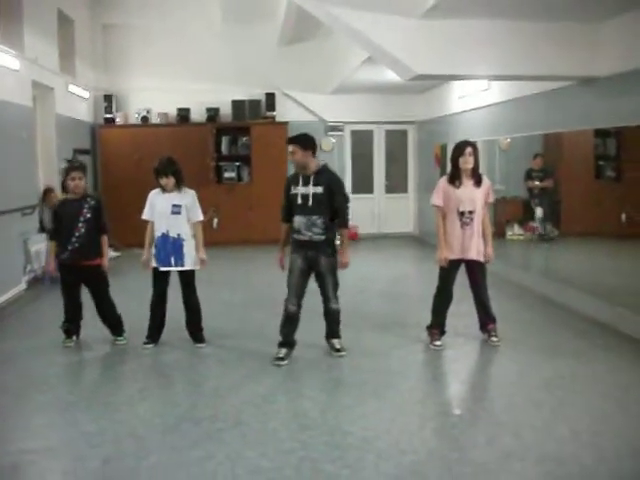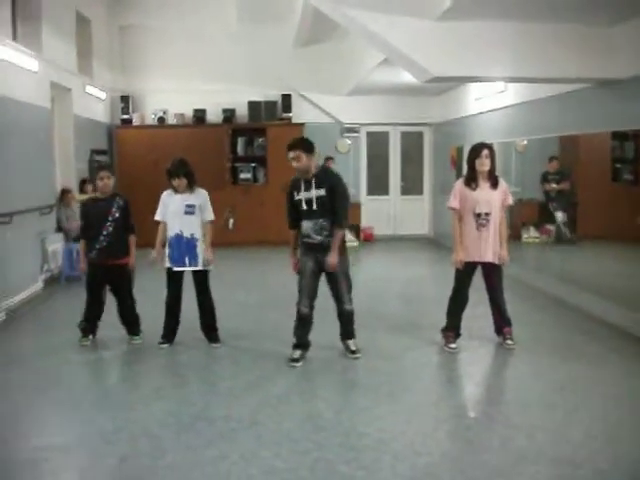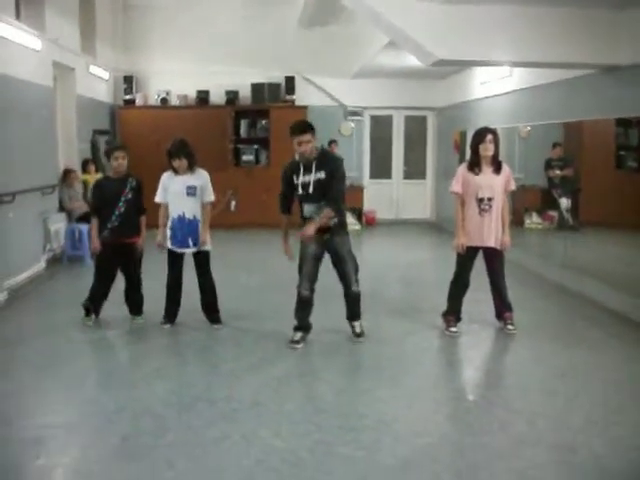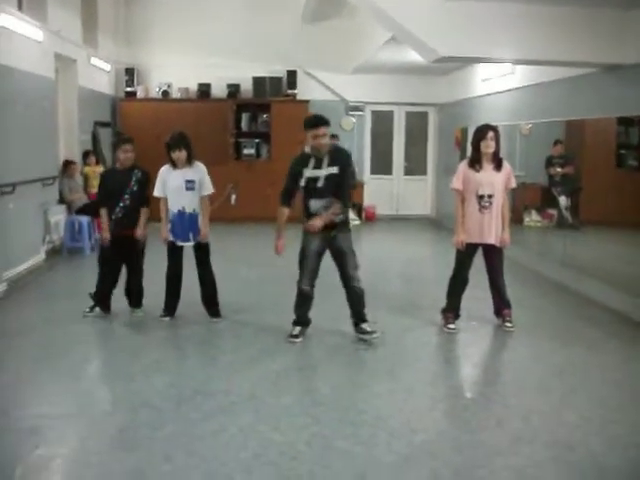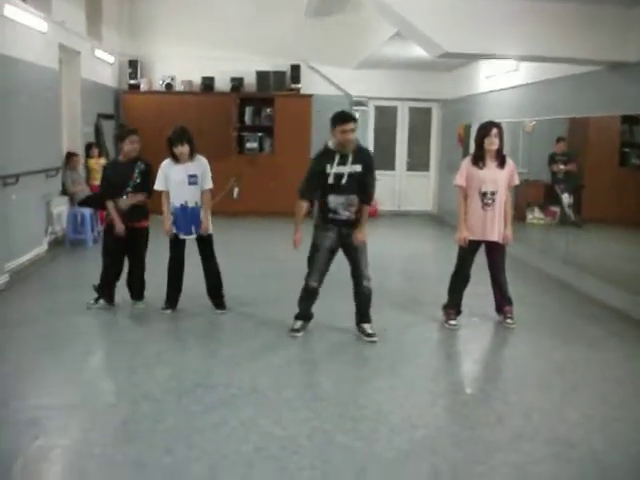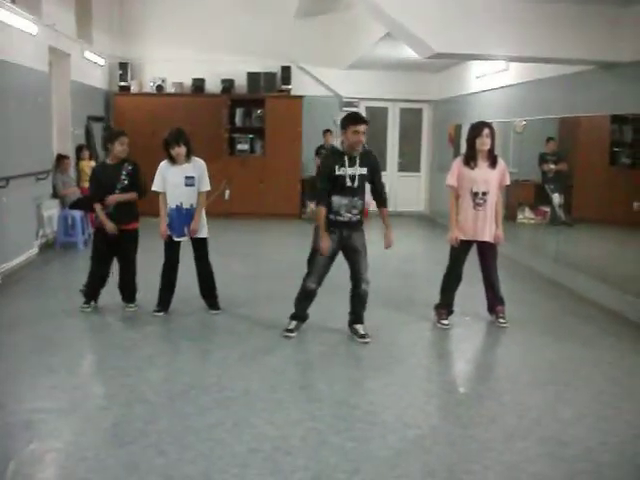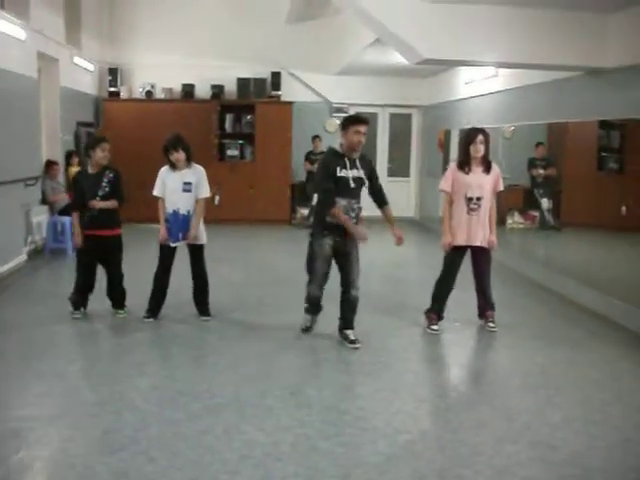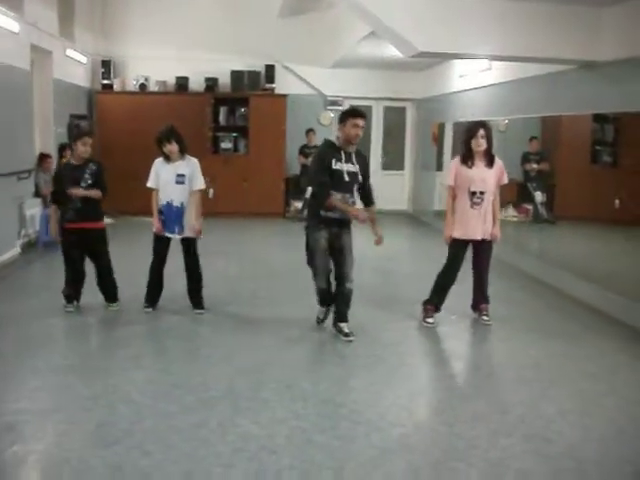
dt=0.2s
person 1, frame 1
left shoulder: (331, 180)
right shoulder: (292, 181)
left elbow: (342, 218)
right elbow: (286, 218)
left wrist: (344, 250)
right wrist: (282, 248)
left hip: (325, 250)
right hip: (299, 250)
left knee: (330, 297)
right knee: (292, 299)
left ankle: (333, 337)
right ankle: (286, 344)
person 1, frame 2
left shoulder: (332, 180)
right shoulder: (294, 186)
left elbow: (341, 219)
left wrist: (334, 251)
right wrist: (294, 253)
left hip: (333, 250)
right hip: (308, 252)
left knee: (343, 298)
right knee: (304, 302)
left ankle: (348, 338)
right ankle: (300, 345)
person 1, frame 3
left shoulder: (332, 162)
right shoulder: (290, 170)
left elbow: (336, 200)
right elbow: (286, 207)
left wrist: (315, 225)
right wrist: (285, 239)
left hip: (336, 231)
right hip: (308, 234)
left knee: (350, 279)
right knee: (305, 285)
left ankle: (355, 320)
right ankle: (302, 327)
person 1, frame 4
left shoulder: (342, 157)
right shoulder: (300, 163)
left elbow: (345, 196)
right elbow: (286, 200)
left wrist: (323, 218)
right wrist: (279, 235)
left hip: (340, 229)
right hip: (313, 230)
left knee: (352, 277)
right knee: (306, 280)
left ankle: (361, 323)
right ankle: (301, 322)
person 1, frame 5
left shoulder: (365, 156)
right shoulder: (322, 158)
left elbow: (367, 196)
right elbow: (306, 194)
left wrist: (362, 227)
right wrist: (298, 228)
left hip: (353, 226)
right hip: (326, 226)
left knee: (362, 276)
right knee: (315, 275)
left ankle: (364, 322)
right ankle: (303, 317)
person 1, frame 6
left shoulder: (370, 160)
right shoulder: (330, 159)
left elbow: (380, 196)
right elbow: (321, 200)
left wrist: (388, 228)
right wrist: (322, 234)
left hip: (355, 229)
right hip: (330, 228)
left knee: (361, 279)
right knee: (314, 276)
left ankle: (356, 322)
right ankle: (298, 317)
person 1, frame 7
left shoulder: (366, 164)
right shoulder: (329, 161)
left elbow: (379, 197)
right elbow: (327, 202)
left wrist: (393, 227)
right wrist: (351, 227)
left hip: (353, 231)
right hip: (324, 232)
left knee: (352, 285)
right knee: (316, 281)
left ankle: (346, 328)
right ankle: (311, 313)
person 1, frame 8
left shoulder: (361, 159)
right shoulder: (324, 154)
left elbow: (366, 194)
right elbow: (321, 193)
left wrist: (375, 226)
right wrist: (350, 210)
left hip: (343, 227)
right hip: (319, 225)
left knee: (346, 277)
right knee: (321, 274)
left ankle: (340, 320)
right ankle: (325, 304)
person 2, frame 1
left shoulder: (483, 183)
right shoulder: (445, 183)
left elbow: (485, 215)
right elbow: (440, 218)
left wrist: (489, 244)
right wrist: (441, 247)
left hip: (475, 247)
right hip: (451, 248)
left knee: (480, 288)
right knee: (444, 290)
left ankle: (489, 326)
right ankle: (436, 330)
person 2, frame 2
left shoulder: (500, 186)
right shoulder: (462, 185)
left elbow: (502, 218)
right elbow: (457, 220)
left wrist: (504, 247)
right wrist: (457, 249)
left hip: (492, 250)
right hip: (468, 250)
left knee: (496, 291)
right knee: (460, 292)
left ankle: (504, 329)
right ankle: (451, 332)
person 2, frame 3
left shoulder: (503, 171)
right shoulder: (465, 170)
left elbow: (504, 203)
right elbow: (459, 204)
left wrist: (506, 233)
right wrist: (459, 234)
left hip: (494, 235)
right hip: (470, 235)
left knee: (497, 277)
right knee: (461, 277)
left ankle: (505, 314)
right ankle: (451, 316)
person 2, frame 4
left shoulder: (504, 168)
right shoulder: (466, 167)
left elbow: (505, 201)
right elbow: (459, 201)
left wrist: (506, 230)
right wrist: (459, 231)
left hip: (493, 232)
right hip: (469, 232)
left knee: (496, 274)
right knee: (460, 273)
left ankle: (504, 311)
right ankle: (450, 313)
person 2, frame 5
left shoulder: (507, 165)
right shoulder: (469, 164)
left elbow: (507, 198)
right elbow: (462, 198)
left wrist: (508, 227)
right wrist: (461, 227)
left hip: (496, 229)
right hip: (472, 229)
left knee: (498, 271)
right knee: (462, 270)
left ankle: (505, 308)
right ankle: (451, 309)
person 2, frame 6
left shoulder: (499, 165)
right shoulder: (460, 164)
left elbow: (499, 198)
right elbow: (453, 198)
left wrist: (499, 227)
right wrist: (453, 227)
left hip: (487, 229)
right hip: (464, 229)
left knee: (490, 270)
right knee: (454, 270)
left ankle: (497, 307)
right ankle: (443, 309)
person 2, frame 7
left shoulder: (493, 171)
right shoulder: (455, 169)
left elbow: (492, 203)
right elbow: (447, 203)
left wrist: (493, 233)
right wrist: (446, 232)
left hip: (482, 235)
right hip: (458, 234)
left knee: (483, 275)
right knee: (448, 275)
left ankle: (487, 313)
right ankle: (434, 314)
person 2, frame 8
left shoulder: (496, 165)
right shoulder: (458, 163)
left elbow: (495, 197)
right elbow: (450, 197)
left wrist: (496, 225)
right wrist: (448, 225)
left hip: (484, 228)
right hip: (461, 227)
left knee: (482, 269)
right knee: (451, 267)
left ankle: (481, 306)
right ankle: (431, 306)
person 3, frame 1
left shoulder: (189, 195)
right shoulder: (154, 196)
left elbow: (196, 224)
right elbow: (150, 225)
left wrist: (200, 250)
right wrist: (146, 251)
left hip: (184, 253)
right hip: (160, 254)
left knee: (189, 294)
right knee: (158, 295)
left ankle: (196, 333)
right ankle: (153, 334)
person 3, frame 2
left shoulder: (201, 195)
right shoulder: (166, 197)
left elbow: (207, 224)
right elbow: (163, 225)
left wrist: (208, 250)
right wrist: (157, 250)
left hip: (197, 253)
right hip: (174, 254)
left knee: (203, 293)
right knee: (173, 295)
left ankle: (211, 332)
right ankle: (168, 334)
person 3, frame 3
left shoulder: (202, 176)
right shoulder: (166, 178)
left elbow: (207, 206)
right elbow: (164, 207)
left wrist: (205, 232)
right wrist: (161, 232)
left hip: (197, 234)
right hip: (175, 235)
left knee: (204, 274)
right knee: (174, 276)
left ankle: (213, 314)
right ankle: (170, 314)
person 3, frame 4
left shoulder: (199, 169)
right shoulder: (165, 172)
left elbow: (205, 199)
right elbow: (163, 201)
left wrist: (205, 226)
right wrist: (164, 227)
left hip: (197, 227)
right hip: (175, 229)
left knee: (204, 267)
right knee: (173, 269)
left ankle: (212, 307)
right ankle: (169, 308)
person 3, frame 5
left shoulder: (201, 163)
right shoulder: (166, 166)
left elbow: (206, 193)
right elbow: (165, 195)
left wrist: (206, 219)
right wrist: (166, 220)
left hip: (199, 220)
right hip: (177, 222)
left knee: (209, 259)
right knee: (175, 261)
left ankle: (217, 298)
right ankle: (171, 300)
person 3, frame 6
left shoulder: (199, 165)
right shoulder: (164, 167)
left elbow: (202, 195)
right elbow: (162, 196)
left wrist: (196, 221)
right wrist: (163, 222)
left hip: (196, 223)
right hip: (172, 224)
left knee: (203, 262)
right knee: (170, 263)
left ankle: (211, 300)
right ankle: (163, 302)
person 3, frame 7
left shoulder: (198, 171)
right shoulder: (164, 172)
left elbow: (201, 202)
right elbow: (161, 201)
left wrist: (195, 228)
right wrist: (162, 227)
left hip: (193, 229)
right hip: (170, 229)
left knee: (198, 268)
right knee: (163, 268)
left ankle: (203, 306)
right ankle: (153, 308)
person 3, frame 8
left shoulder: (191, 163)
right shoulder: (158, 164)
left elbow: (196, 194)
right elbow: (155, 193)
left wrist: (197, 220)
right wrist: (156, 219)
left hip: (187, 222)
right hip: (164, 221)
left knee: (191, 260)
right knee: (157, 260)
left ankle: (196, 299)
right ankle: (151, 299)
person 4, frame 1
left shoulder: (93, 203)
right shoulder: (60, 207)
left elbow: (102, 231)
right elbow: (54, 236)
left wrist: (105, 256)
right wrist: (51, 259)
left hip: (92, 260)
right hip: (68, 262)
left knee: (102, 297)
right knee: (71, 299)
left ankle: (117, 331)
right ankle: (71, 333)
person 4, frame 2
left shoulder: (121, 202)
right shoulder: (88, 205)
left elbow: (130, 231)
right elbow: (83, 235)
left wrist: (132, 255)
right wrist: (82, 258)
left hip: (120, 260)
right hip: (96, 261)
left knee: (125, 297)
right knee: (94, 298)
left ankle: (134, 330)
right ankle: (88, 331)
person 4, frame 3
left shoulder: (134, 183)
right shoulder: (101, 184)
left elbow: (141, 212)
right elbow: (95, 214)
left wrist: (142, 236)
right wrist: (95, 237)
left hip: (131, 239)
right hip: (107, 240)
left knee: (133, 277)
right knee: (103, 276)
left ankle: (136, 311)
right ankle: (91, 310)
person 4, frame 4
left shoulder: (141, 175)
right shoulder: (107, 176)
left elbow: (145, 204)
right elbow: (102, 205)
left wrist: (141, 227)
right wrist: (105, 229)
left hip: (134, 231)
right hip: (113, 231)
left knee: (135, 269)
right knee: (108, 268)
left ankle: (136, 303)
right ankle: (101, 304)
person 4, frame 5
left shoulder: (143, 166)
right shoulder: (110, 168)
left elbow: (147, 193)
right elbow: (107, 198)
left wrist: (129, 201)
right wrist: (117, 220)
left hip: (138, 222)
right hip: (116, 222)
left knee: (137, 261)
right knee: (111, 261)
left ankle: (137, 296)
right ankle: (105, 296)
person 4, frame 6
left shoulder: (132, 167)
right shoulder: (99, 170)
left elbow: (139, 193)
right elbow: (95, 200)
left wrist: (118, 197)
right wrist: (105, 221)
left hip: (128, 224)
right hip: (104, 225)
left knee: (128, 264)
right knee: (99, 263)
left ankle: (129, 298)
right ankle: (90, 297)
person 4, frame 7
left shoulder: (113, 174)
right shoulder: (79, 177)
left elbow: (118, 201)
right elbow: (75, 208)
left wrist: (101, 204)
right wrist: (77, 233)
left hip: (110, 232)
right hip: (87, 232)
left knee: (114, 270)
right knee: (84, 270)
left ankle: (118, 304)
right ankle: (79, 304)
person 4, frame 8
left shoulder: (95, 167)
right shoulder: (62, 170)
left elbow: (101, 193)
right elbow: (55, 200)
left wrist: (82, 192)
right wrist: (53, 224)
left hip: (94, 224)
right hip: (70, 226)
left knee: (102, 262)
right knee: (73, 264)
left ankle: (111, 297)
right ankle: (72, 298)
